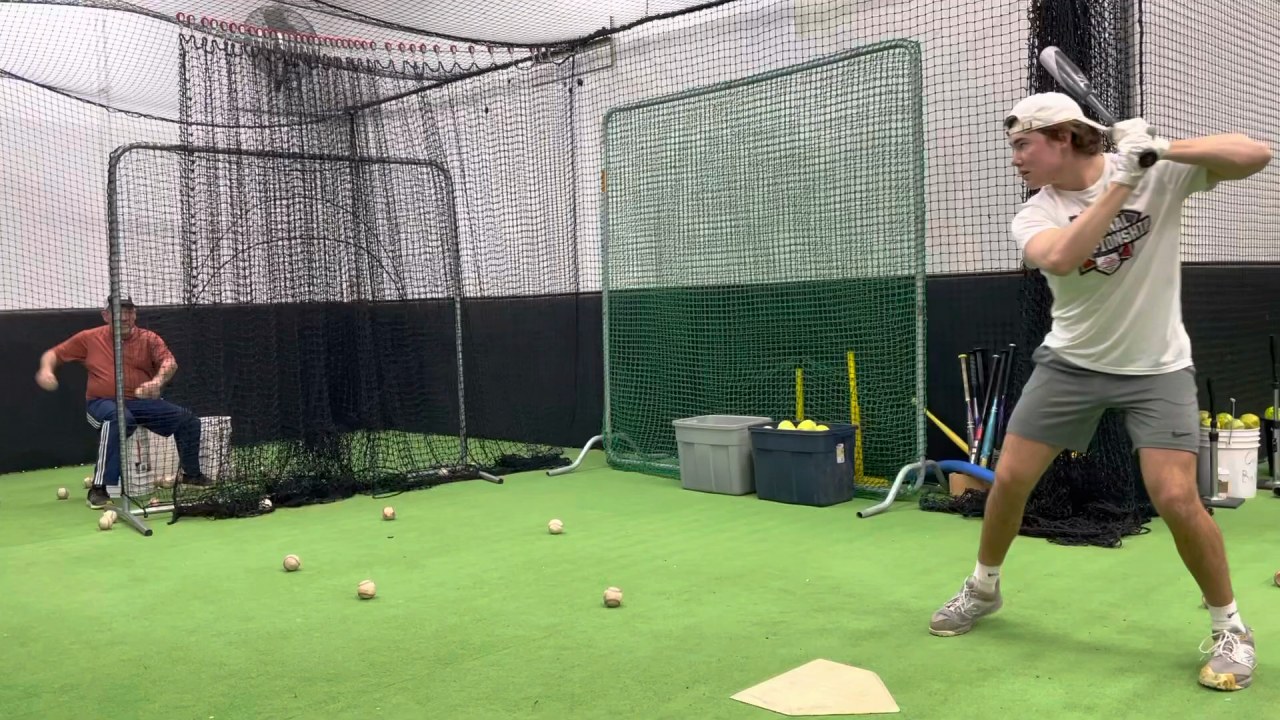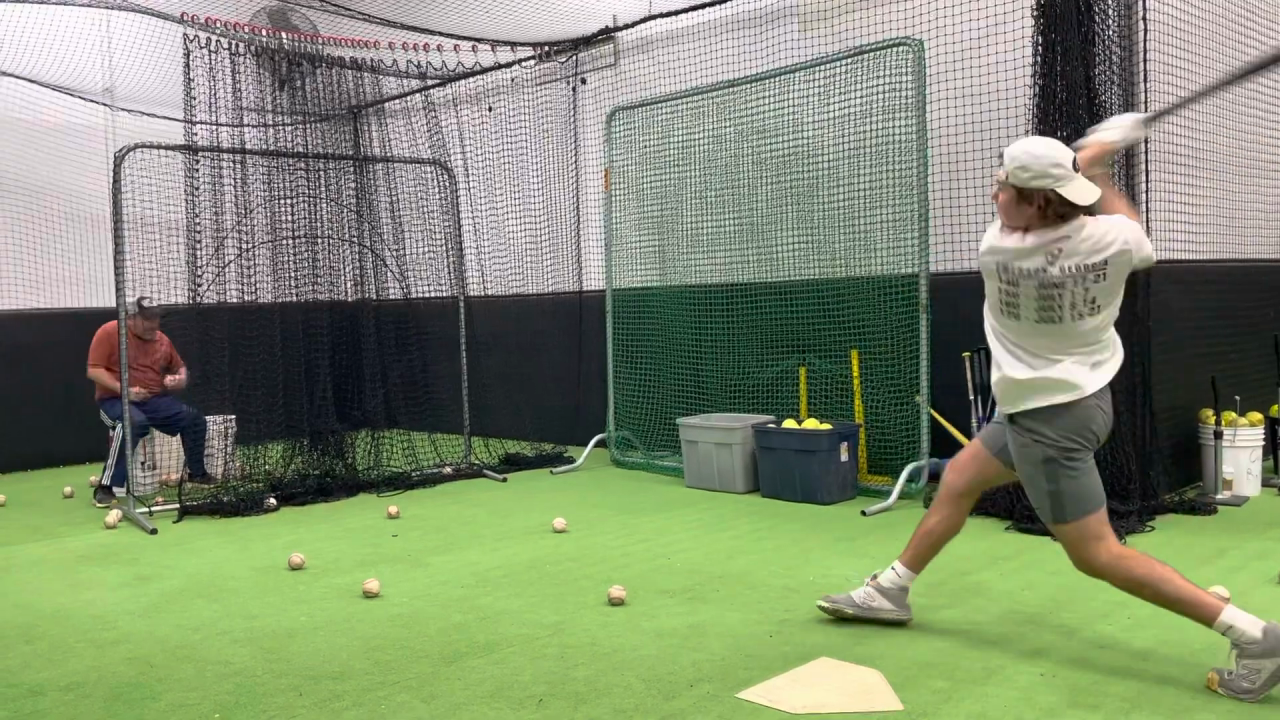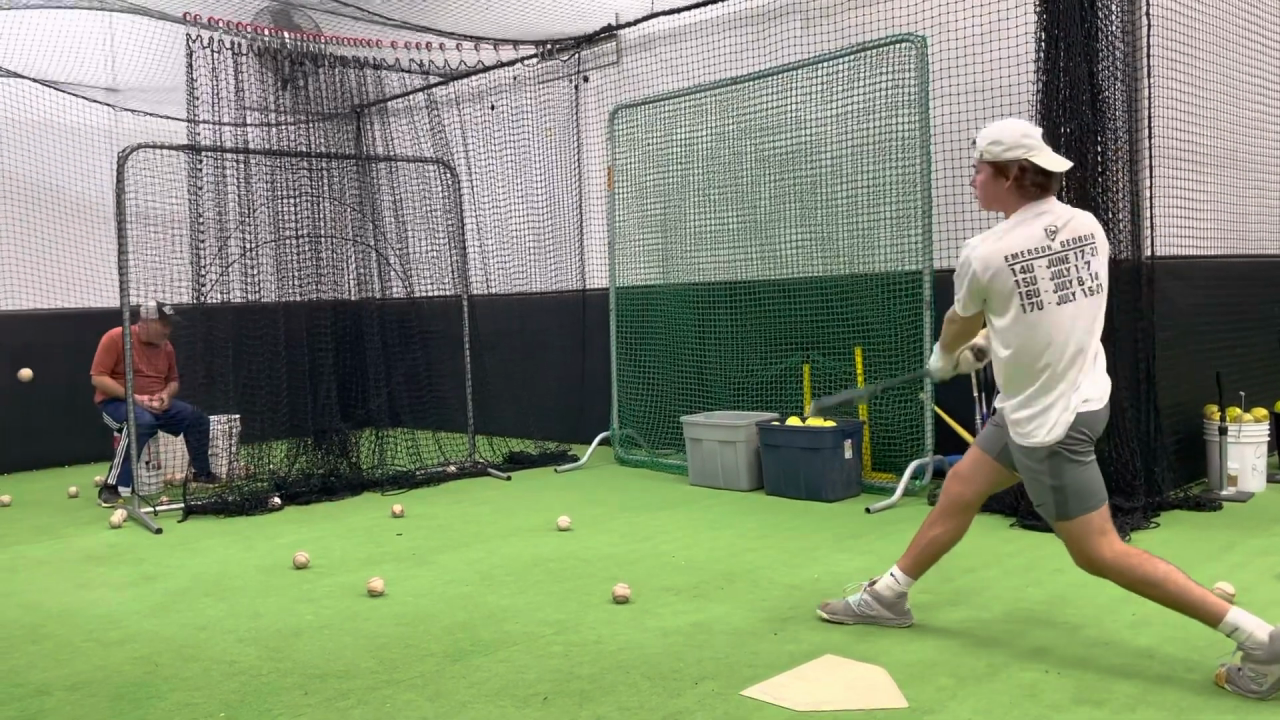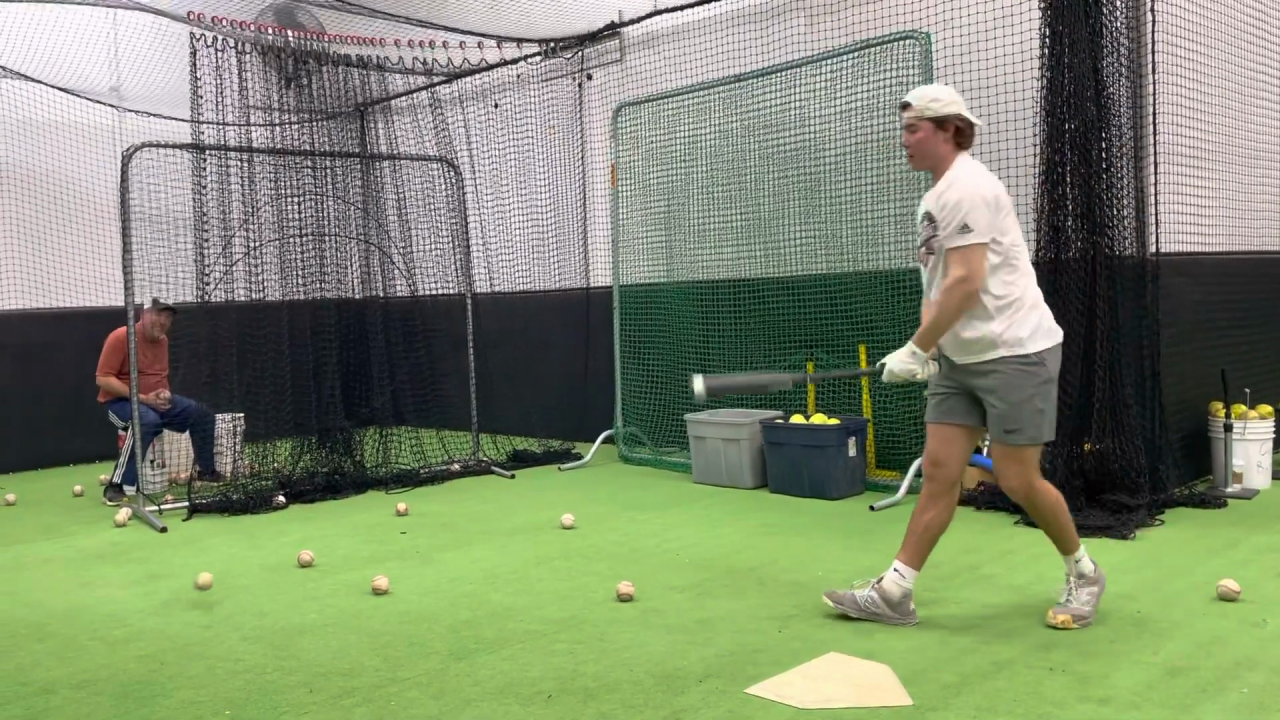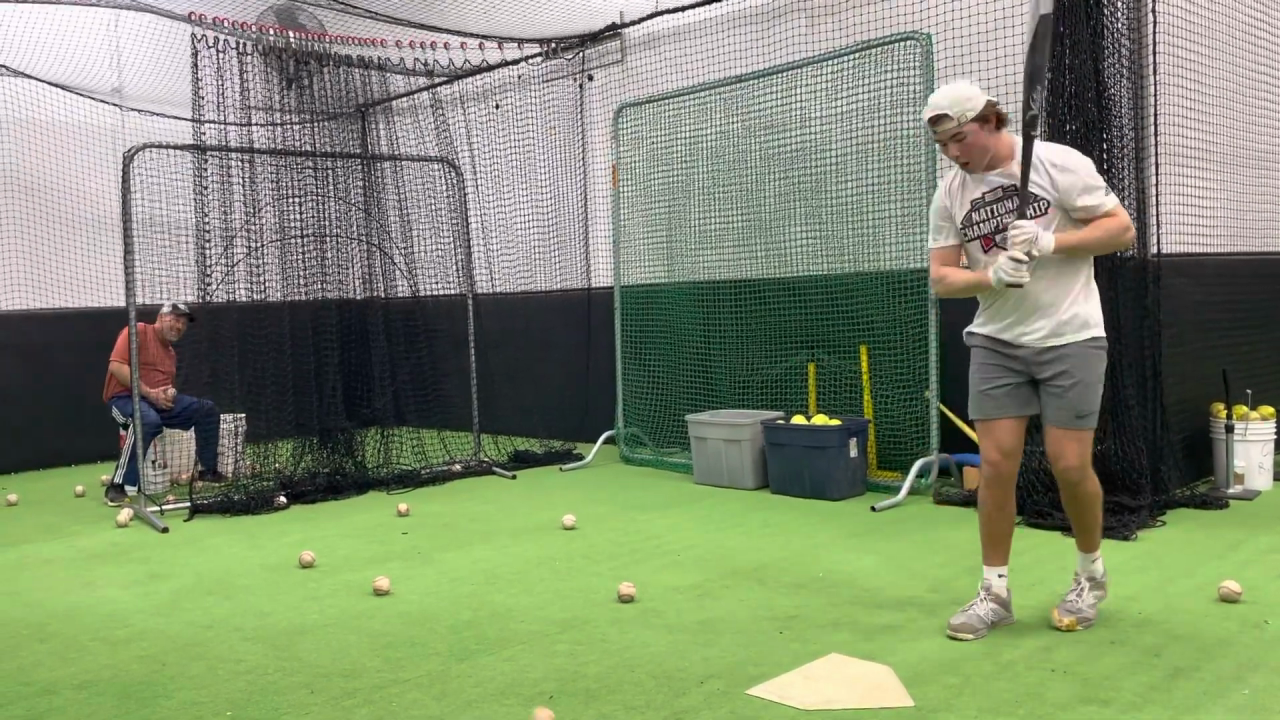
dt=1s
person 1, frame 1
left shoulder: (1154, 169)
right shoulder: (1033, 216)
left elbow: (1254, 155)
right elbow: (1058, 259)
left wrist: (1166, 149)
right wrist: (1121, 184)
left hip: (1156, 366)
right hip: (1071, 361)
left knee: (1176, 499)
right knee: (1009, 480)
left ankle: (1229, 627)
right ankle: (983, 586)
person 1, frame 2
left shoulder: (998, 248)
right shoulder: (1115, 241)
left wrist: (1093, 145)
right wrist: (1092, 159)
left hip: (1050, 417)
right hip: (1072, 402)
left knee: (1095, 554)
right knee: (956, 483)
right ankle: (889, 589)
person 1, frame 3
left shoulder: (984, 253)
right shoulder: (1086, 226)
left elbow: (960, 329)
left wrist: (944, 355)
left hip: (1049, 420)
right hip: (1032, 405)
left knee: (1100, 554)
right knee: (959, 490)
right ankle: (887, 595)
person 1, frame 4
left shoulder: (970, 187)
right shoulder: (935, 196)
left elbow: (966, 283)
left wrist: (916, 349)
right wrist: (925, 350)
left hip: (1017, 352)
right hip: (960, 358)
left knee: (1019, 481)
right knee: (938, 473)
left ankle: (1083, 572)
right ankle: (893, 591)
person 1, frame 5
left shoulder: (1060, 163)
right shoulder: (949, 191)
left elbow: (1122, 230)
right elbow: (941, 278)
left wrist: (1049, 242)
right wrist: (993, 276)
left hip: (1071, 337)
right hip: (998, 341)
left knee: (1071, 465)
right knee: (996, 463)
left ankle: (1089, 575)
right ankle: (995, 591)
person 2, frame 1
left shoulder: (149, 339)
right shoulder: (90, 338)
left elbow: (170, 362)
right elbow: (54, 354)
left wrist: (159, 380)
right wrist: (46, 370)
left hip: (145, 403)
right hip: (104, 404)
left knee: (188, 420)
right knee: (119, 419)
left ankle: (191, 474)
right ankle: (100, 487)
person 2, frame 2
left shoulder: (163, 341)
right shoulder: (110, 332)
left elbow: (180, 368)
right elbow: (93, 371)
left wrist: (181, 379)
right wrist: (124, 389)
left hip: (154, 401)
right hip: (115, 400)
left knee: (194, 418)
right knee: (134, 422)
left ankle: (197, 474)
right ankle: (107, 487)
person 2, frame 3
left shoulder: (166, 347)
right shoulder: (116, 338)
left elbow: (173, 380)
right elbow: (98, 378)
left wrist: (166, 395)
right wrist: (134, 398)
left hip: (155, 403)
right hip: (116, 401)
left knee: (197, 418)
right knee: (142, 422)
left ankle: (202, 473)
right ankle: (112, 487)
person 2, frame 4
left shoulder: (162, 341)
right shoulder: (121, 337)
right elbow: (103, 379)
left wrist: (166, 398)
right wrist: (142, 398)
left hip: (157, 401)
right hip: (121, 400)
left knee: (201, 414)
right knee: (148, 421)
left ankle: (207, 471)
right ankle: (117, 486)
person 2, frame 5
left shoulder: (171, 352)
right shoulder: (138, 332)
right elbow: (116, 366)
left wrist: (169, 395)
right wrist: (148, 393)
left hip: (160, 401)
right hip: (125, 397)
left knee: (207, 410)
right knee: (149, 420)
left ankle: (208, 470)
right ankle: (119, 486)
